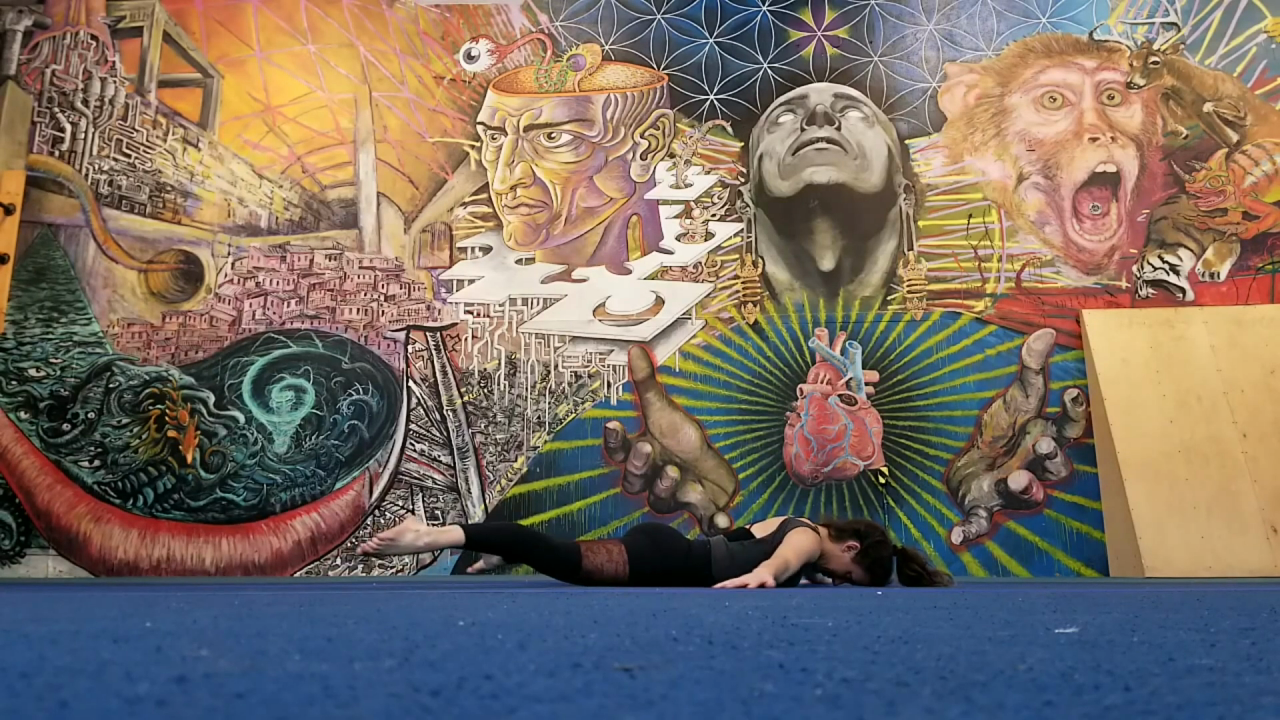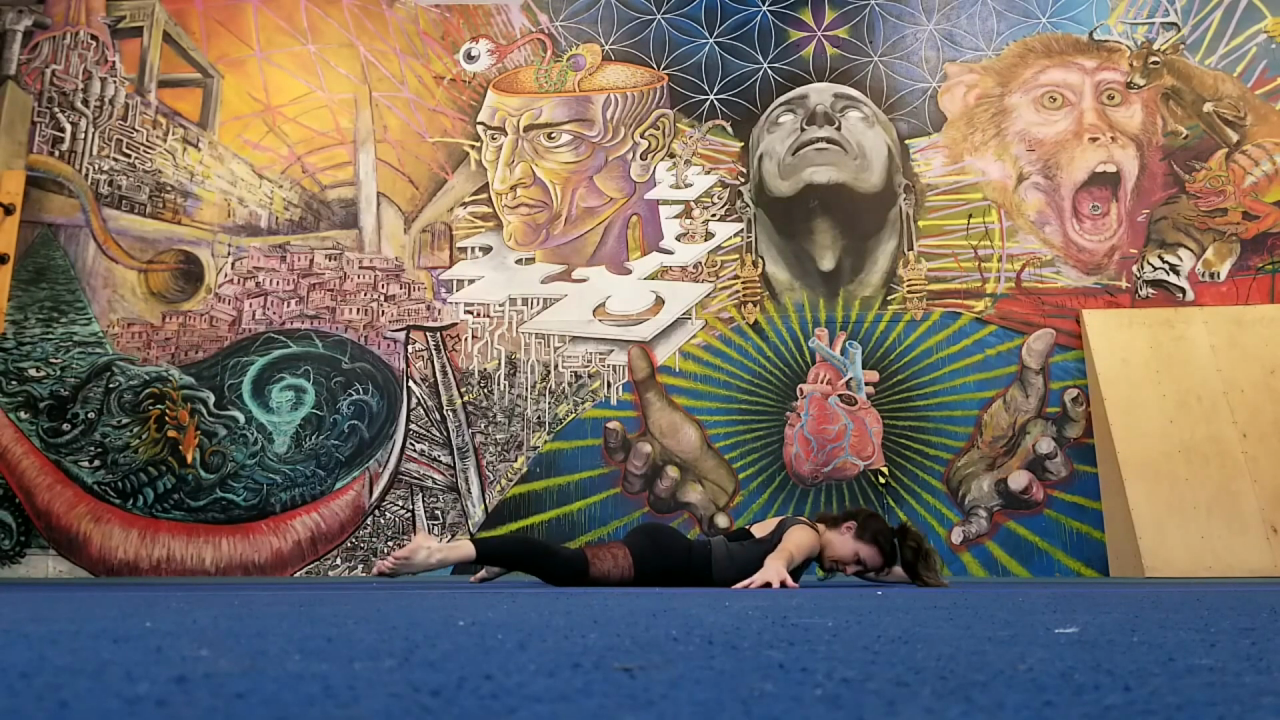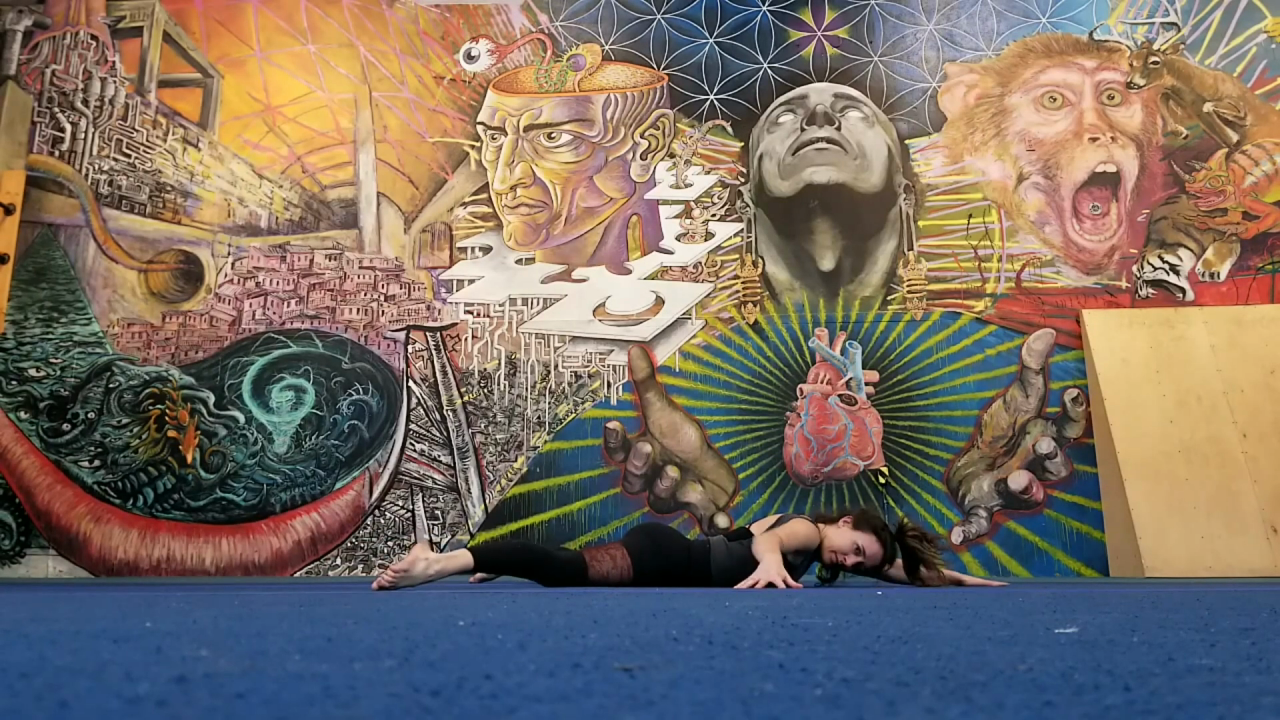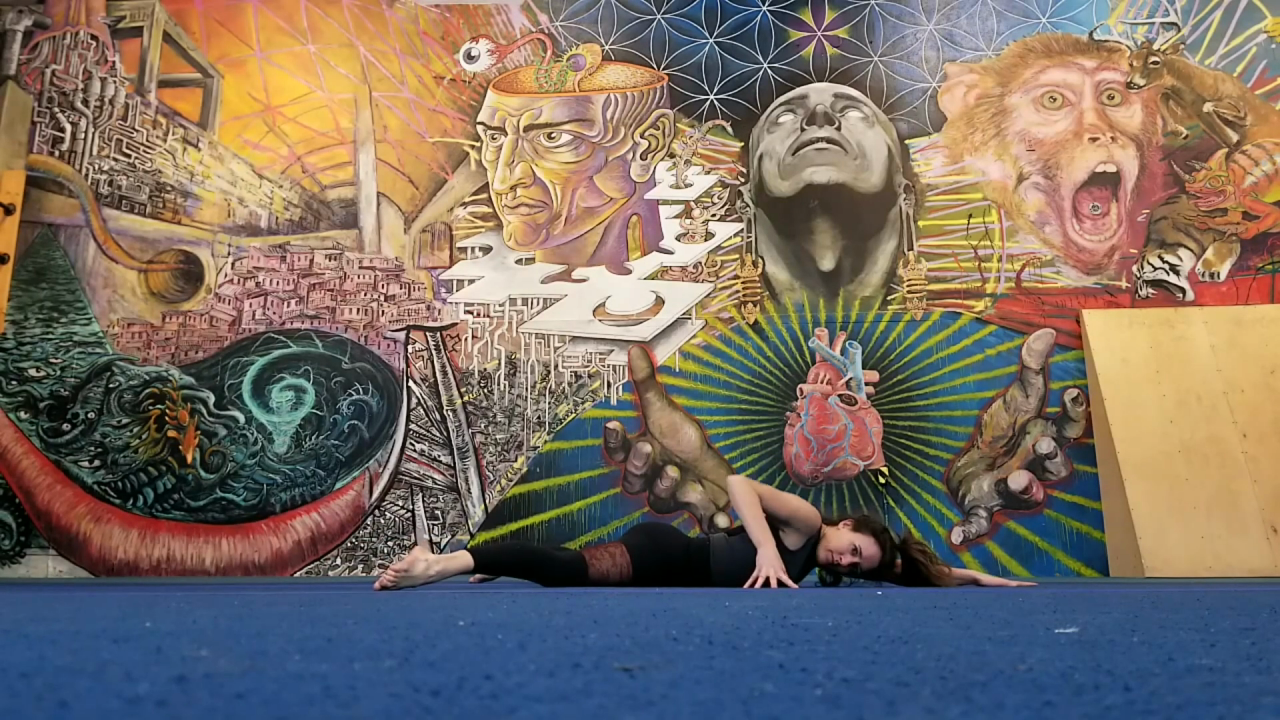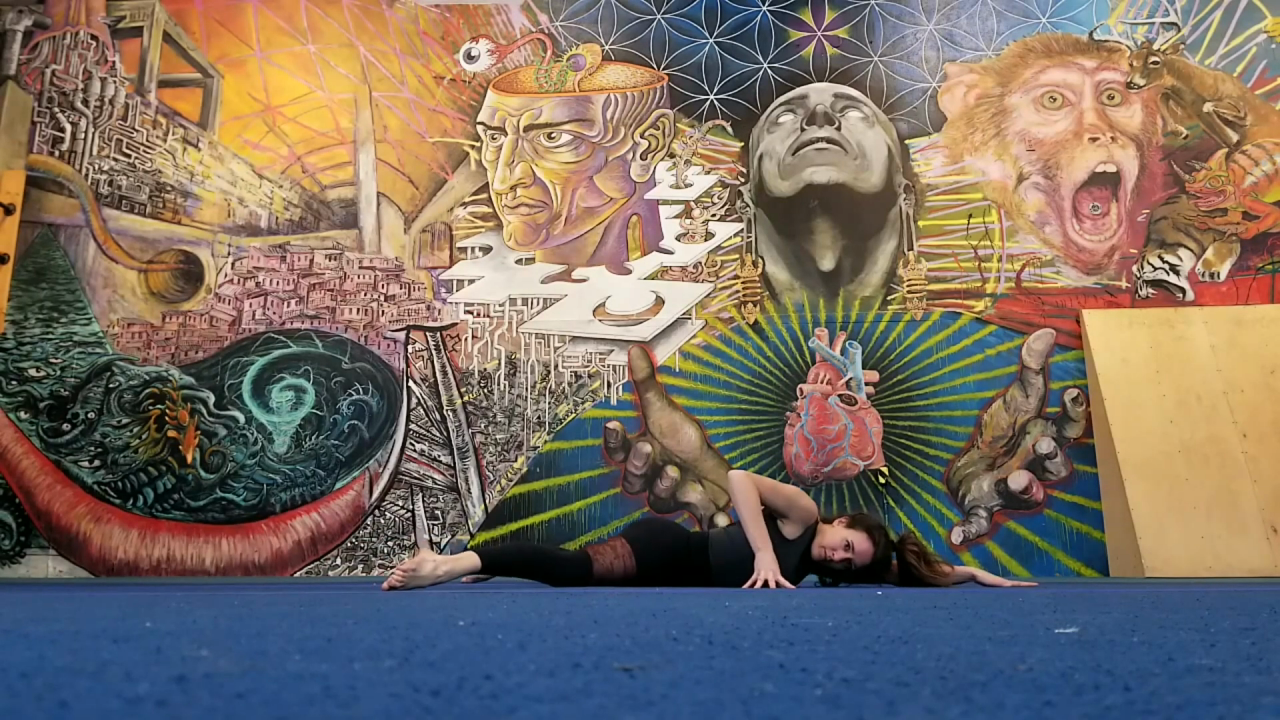
dt=0.2s
person 1, frame 1
left shoulder: (793, 523)
right shoulder: (811, 537)
right elbow: (781, 562)
left wrist: (810, 577)
right wrist: (761, 574)
left hip: (670, 553)
right hip: (664, 561)
right knee: (561, 559)
right ankle: (436, 535)
person 1, frame 2
left shoulder: (792, 527)
right shoulder: (809, 534)
right elbow: (779, 554)
left wrist: (892, 572)
right wrist: (774, 570)
left hip: (671, 553)
right hip: (666, 560)
right knee: (569, 565)
right ankle: (446, 550)
person 1, frame 3
left shoulder: (819, 550)
right shoulder: (809, 530)
left elbow: (903, 567)
right elbow: (766, 541)
left wrist: (957, 577)
right wrist: (770, 560)
left hip: (673, 567)
right hip: (667, 558)
right knee: (569, 568)
right ankle: (446, 560)
person 1, frame 4
left shoulder: (813, 561)
right shoulder: (805, 522)
left elbow: (911, 569)
right elbow: (739, 484)
left wrist: (974, 577)
right wrist: (767, 551)
left hip: (673, 580)
right hip: (666, 555)
right knee: (569, 568)
right ankle: (444, 563)
person 1, frame 5
left shoulder: (812, 566)
right shoulder: (802, 514)
left elbow: (910, 570)
right elbow: (738, 477)
left wrist: (971, 573)
right wrist: (764, 553)
left hip: (675, 581)
right hip: (667, 550)
right knee: (573, 567)
left ankle: (479, 565)
right ankle: (451, 563)
